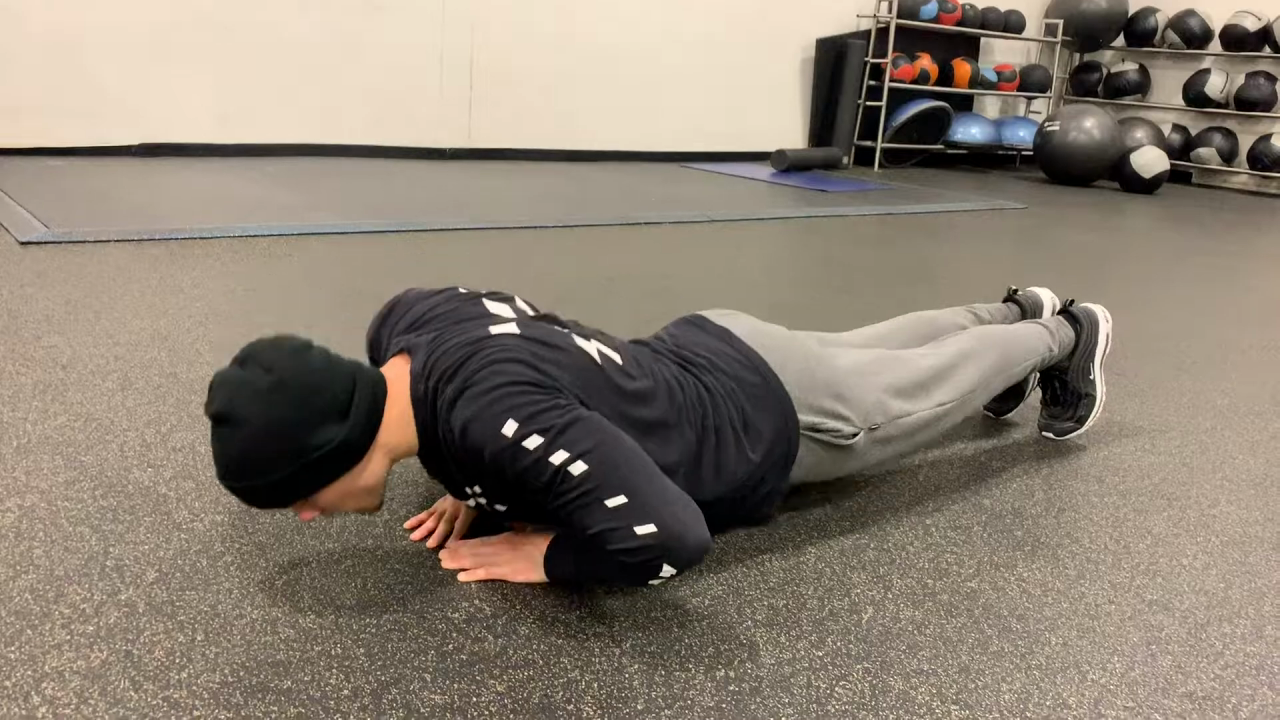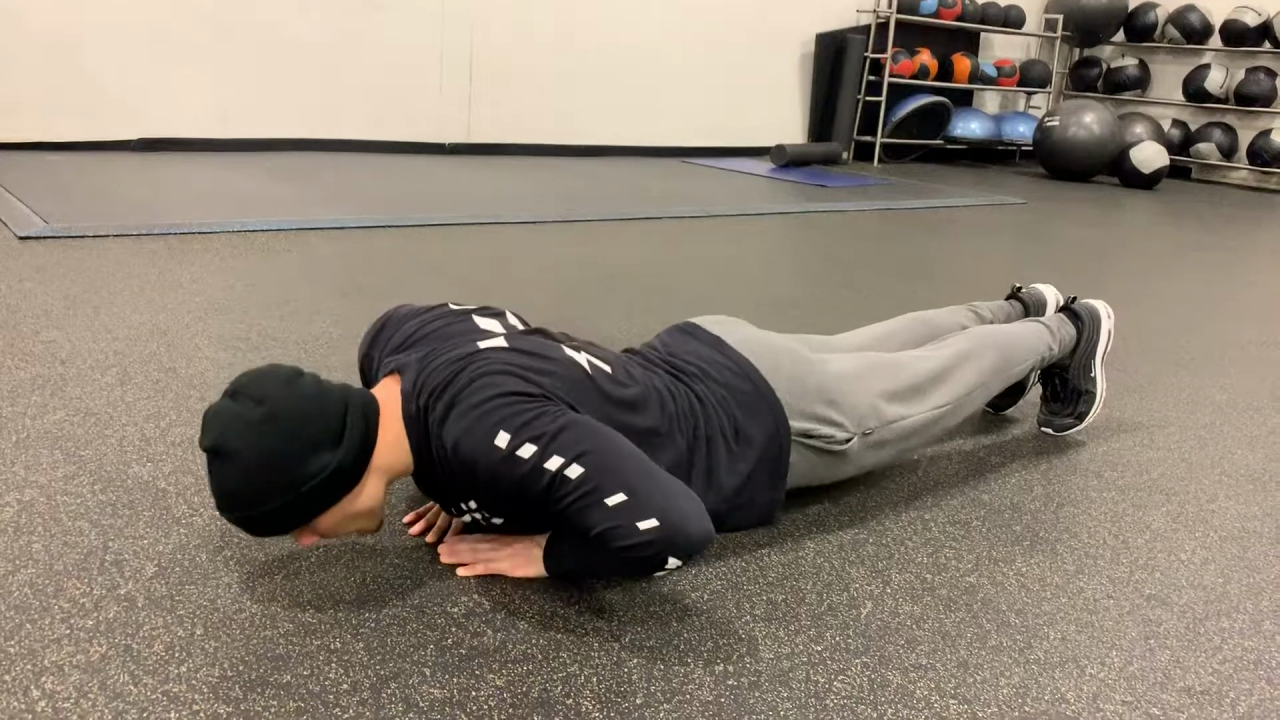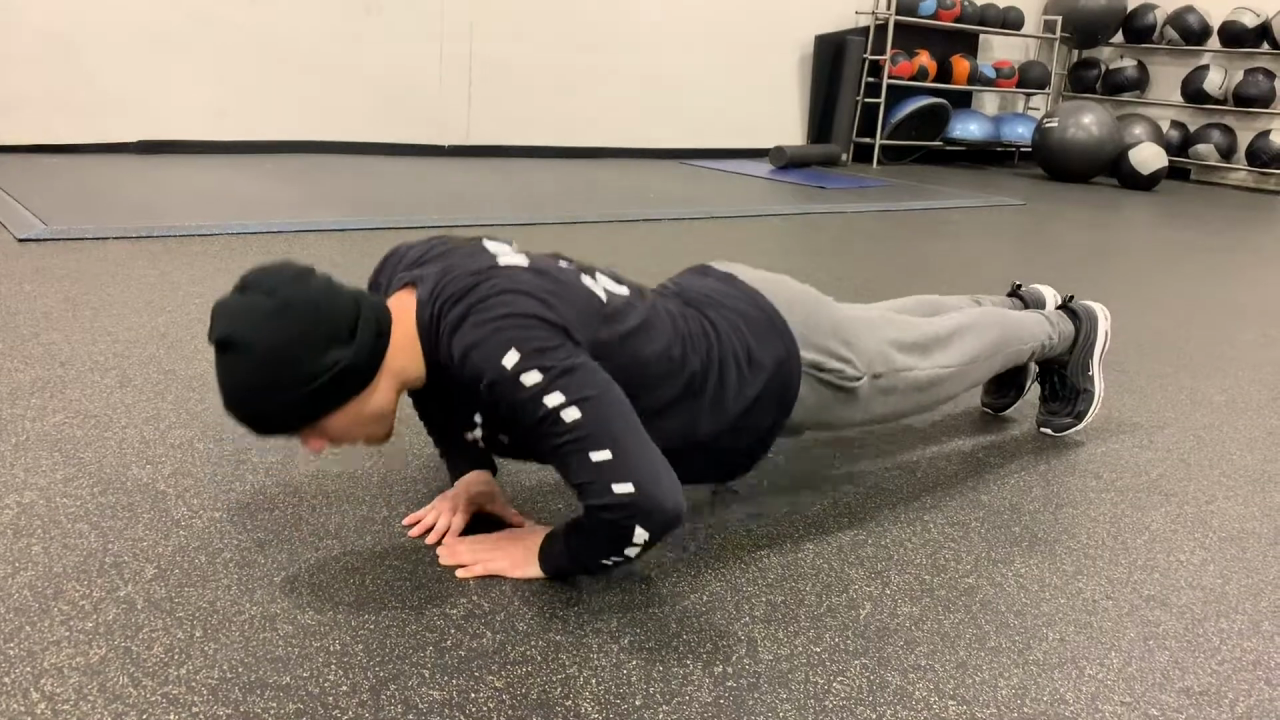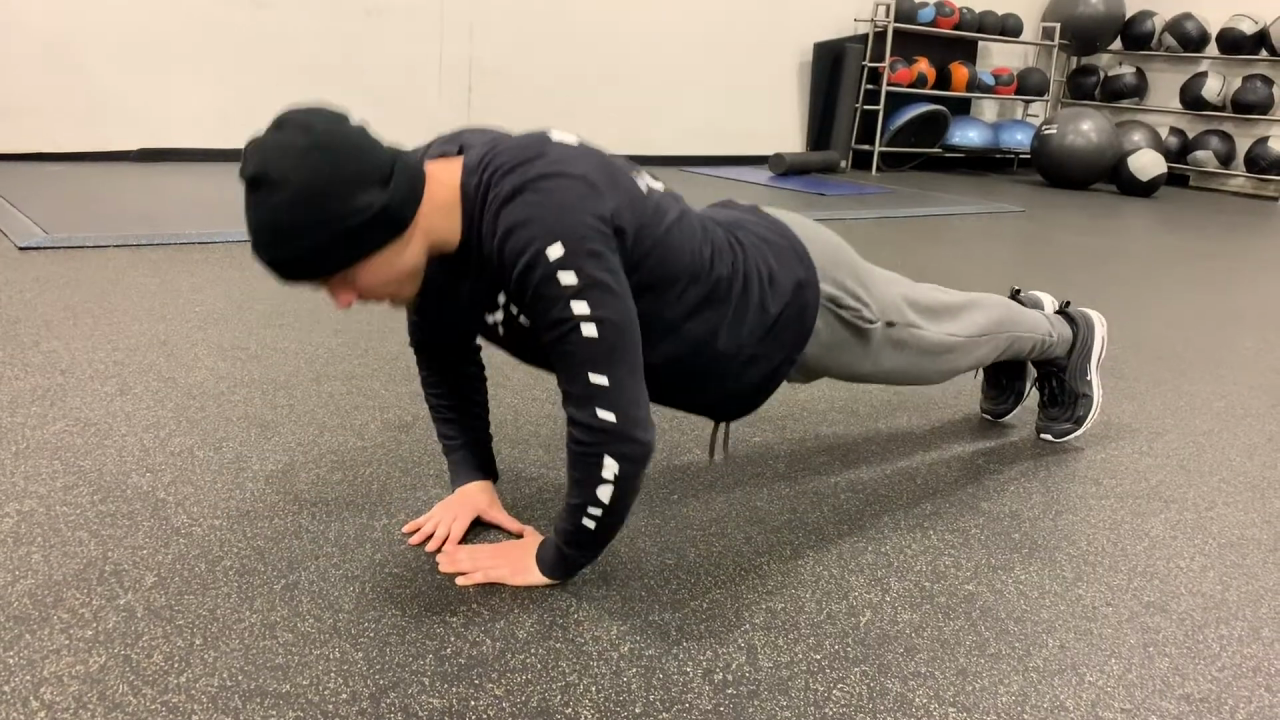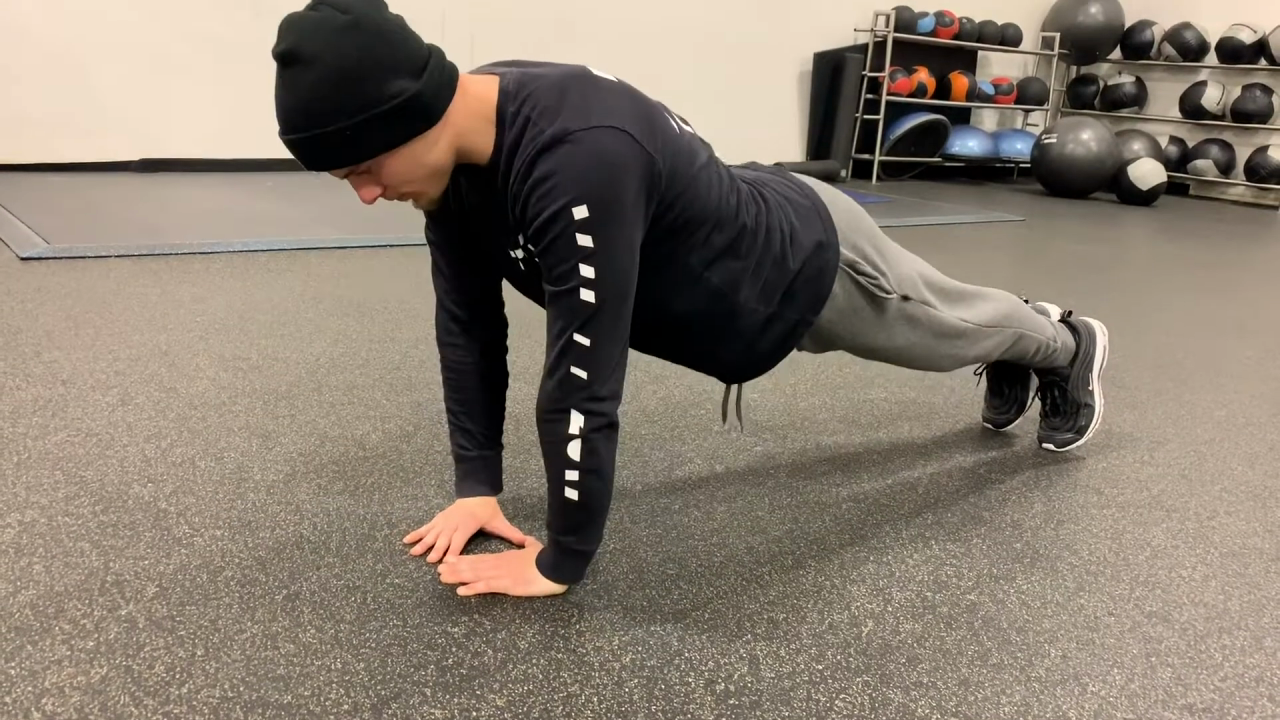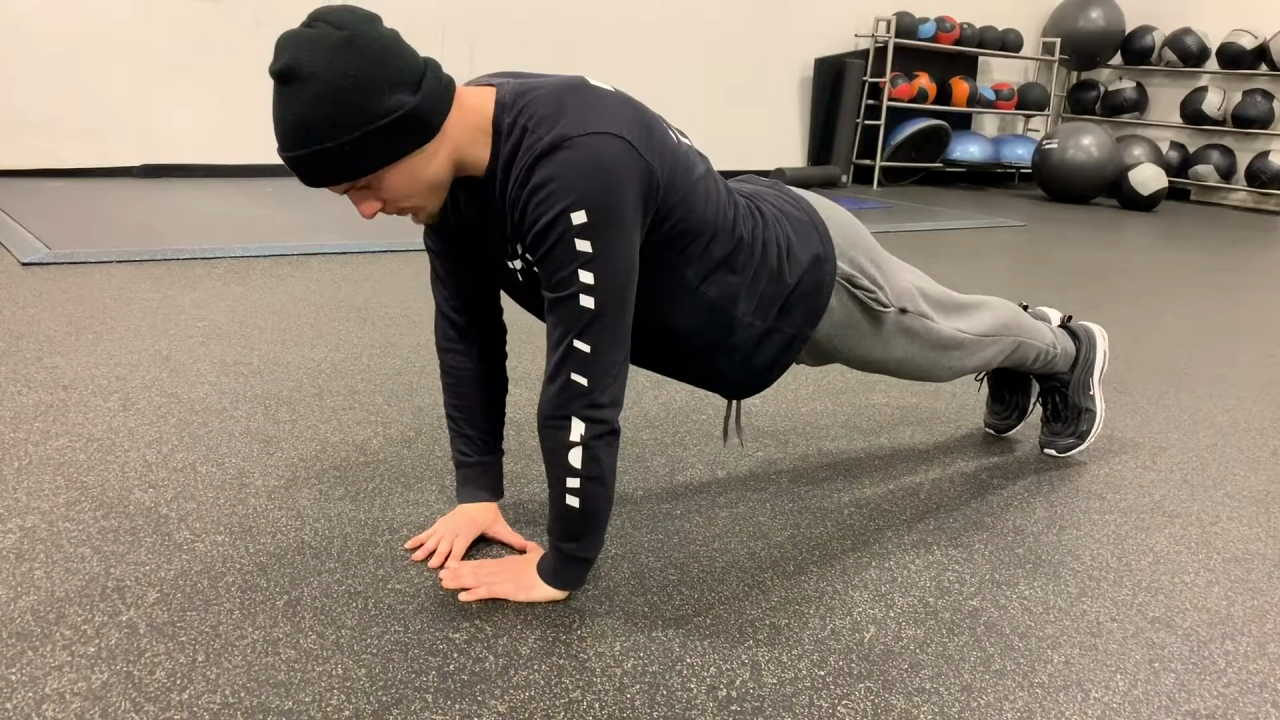
dt=0.3s
person 1, frame 1
left shoulder: (495, 415)
right shoulder: (398, 331)
left elbow: (673, 534)
left wrist: (544, 552)
right wrist: (474, 486)
left hip: (772, 416)
right hip: (703, 353)
left knee: (923, 385)
right knee: (869, 348)
left ankle: (1063, 334)
right ankle: (1008, 313)
person 1, frame 2
left shoulder: (486, 428)
right shoulder: (390, 345)
left elbow: (674, 525)
left wrist: (546, 550)
right wrist: (470, 490)
left hip: (762, 424)
right hip: (696, 359)
left knee: (917, 390)
right knee: (863, 352)
left ankle: (1064, 334)
right ankle: (1014, 310)
person 1, frame 3
left shoulder: (506, 344)
right shoulder: (398, 290)
left elbow: (646, 501)
left wrist: (548, 553)
right wrist: (472, 473)
left hip: (777, 361)
right hip: (709, 313)
left knee: (916, 363)
right knee: (889, 328)
left ankle: (1064, 332)
right ankle: (1016, 306)
person 1, frame 4
left shoulder: (545, 233)
right shoulder: (426, 189)
left elbow: (618, 432)
right elbow: (444, 338)
left wrist: (552, 561)
right wrist: (472, 477)
left hip: (792, 297)
right hip: (729, 260)
left knee: (937, 337)
right knee: (930, 326)
left ankle: (1060, 335)
right ankle: (1021, 316)
person 1, frame 5
left shoulder: (581, 154)
right shoulder: (457, 141)
left elbow: (583, 379)
right elbow: (469, 322)
left wrist: (560, 563)
right wrist: (476, 488)
left hip: (806, 262)
right hip: (742, 245)
left knee: (946, 331)
right knee: (942, 337)
left ankle: (1065, 348)
right ankle: (1023, 344)
person 1, frame 6
left shoulder: (577, 162)
right shoulder: (457, 153)
left elbow: (584, 387)
right elbow: (468, 332)
left wrist: (562, 567)
right wrist: (477, 493)
left hip: (803, 275)
right hip: (741, 248)
left knee: (945, 339)
right knee: (943, 340)
left ankle: (1065, 353)
right ankle: (1025, 344)
